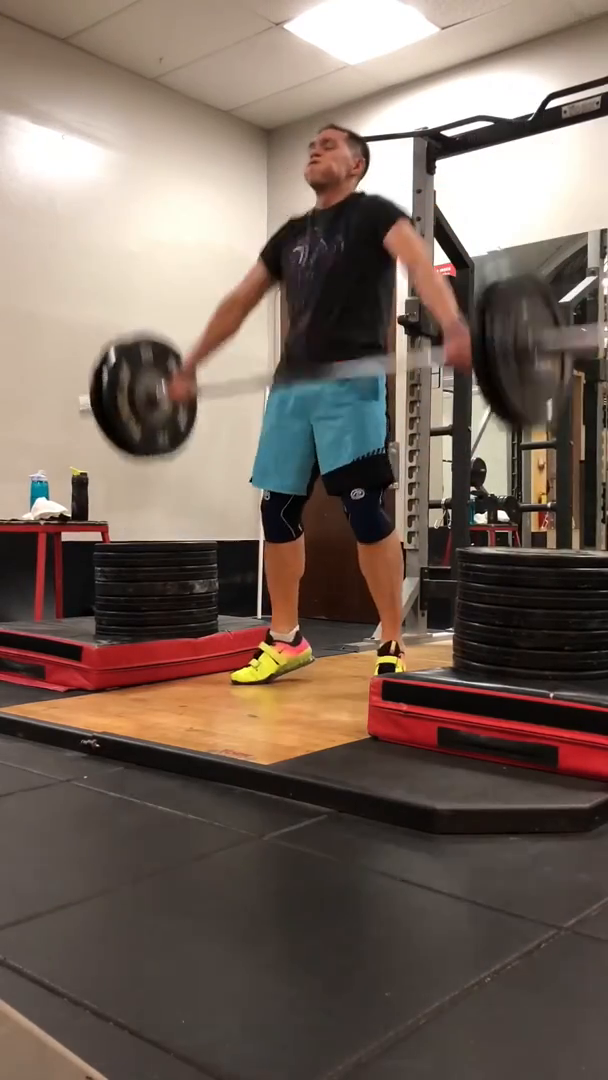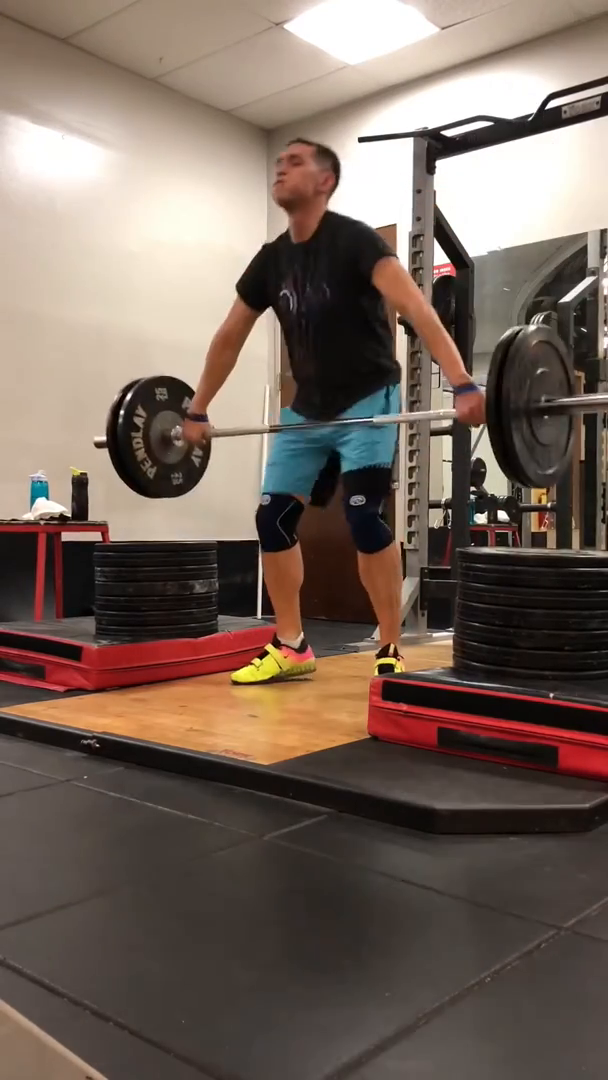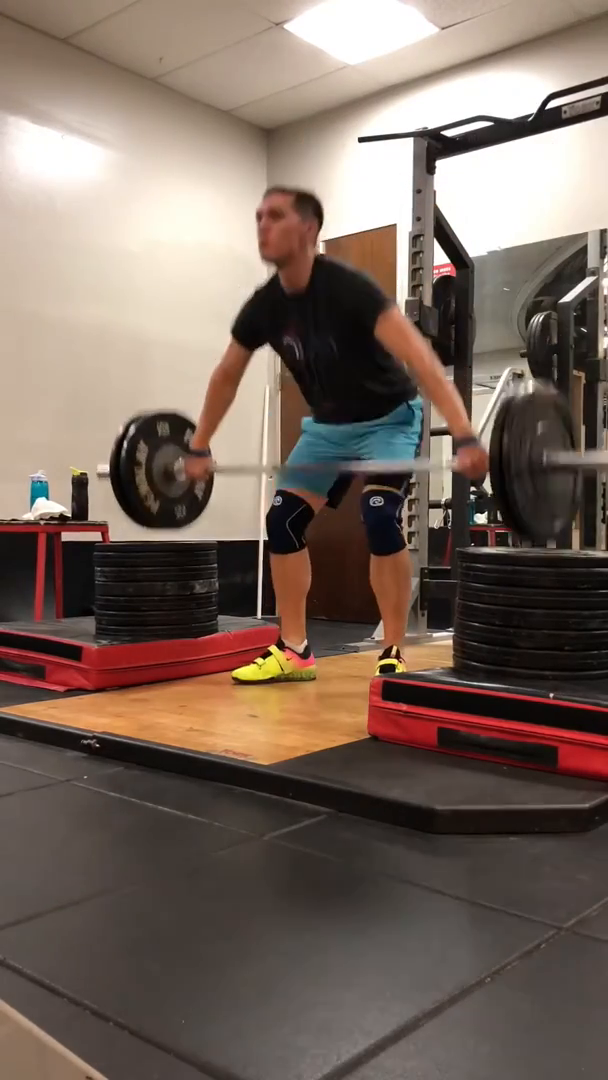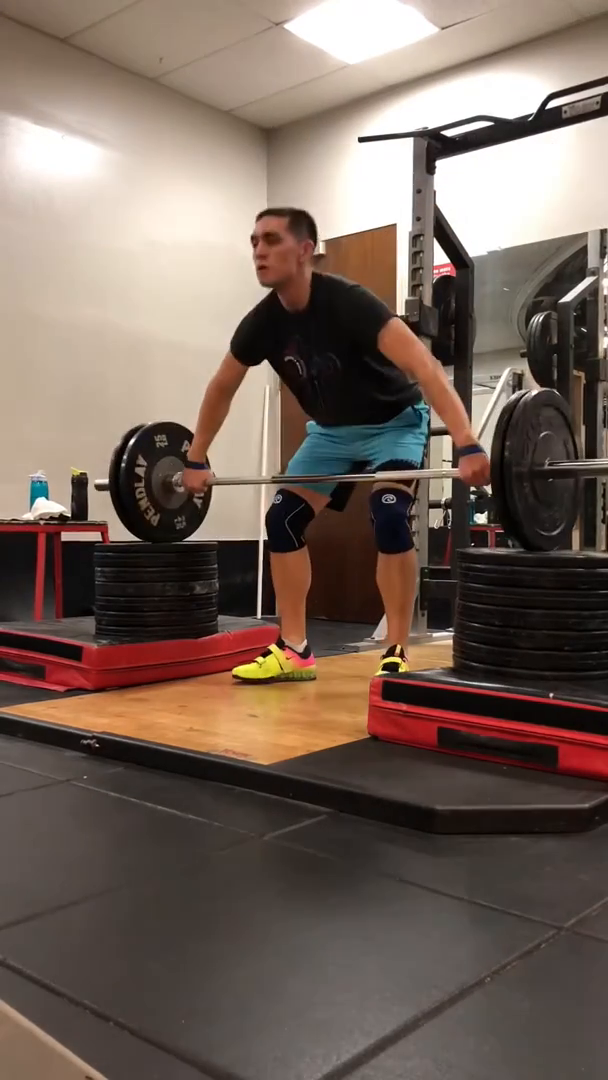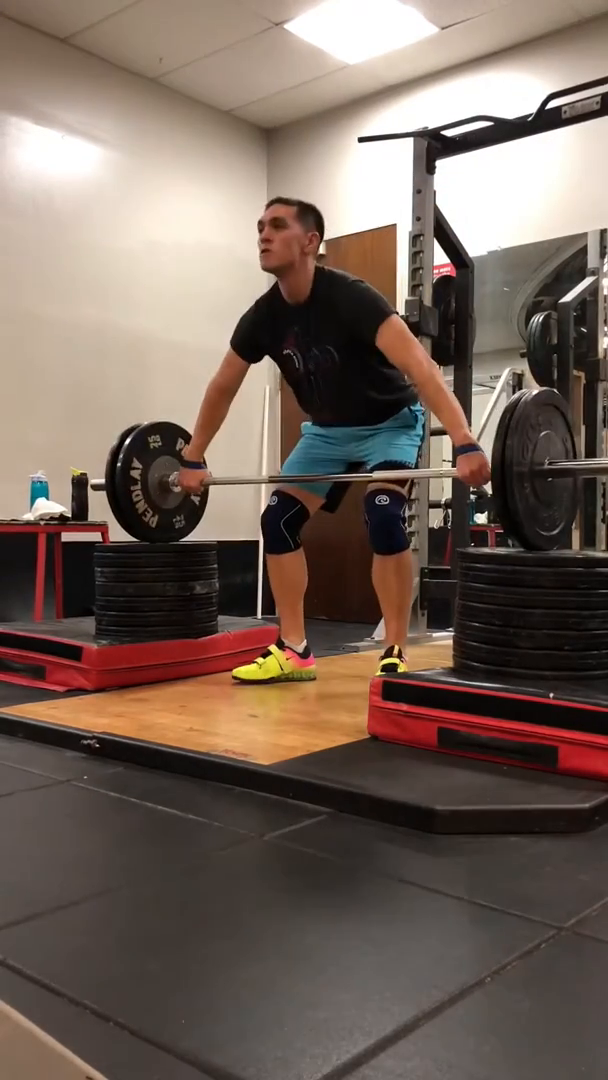
dt=0.2s
person 1, frame 1
left shoulder: (372, 213)
right shoulder: (294, 232)
left elbow: (420, 262)
right elbow: (241, 301)
left wrist: (453, 329)
right wrist: (190, 365)
left hip: (350, 382)
right hip: (291, 384)
left knee: (362, 505)
right knee: (277, 507)
left ankle: (393, 649)
right ankle: (286, 639)
person 1, frame 2
left shoulder: (353, 239)
right shoulder: (269, 260)
left elbow: (414, 307)
right elbow: (229, 339)
left wrist: (462, 384)
right wrist: (198, 410)
left hip: (366, 402)
right hip: (307, 409)
left knee: (363, 514)
right knee: (273, 515)
left ankle: (391, 654)
right ankle: (290, 647)
person 1, frame 3
left shoulder: (348, 288)
right shoulder: (264, 306)
left elbow: (418, 357)
right elbow: (226, 376)
left wrist: (464, 437)
right wrist: (199, 448)
left hip: (387, 418)
right hip: (328, 423)
left knee: (379, 516)
right knee: (282, 519)
left ankle: (393, 656)
right ankle: (293, 650)
person 1, frame 4
left shoulder: (348, 303)
right shoulder: (261, 323)
left elbow: (425, 368)
right elbow: (221, 390)
left wrist: (467, 445)
right wrist: (196, 460)
left hip: (393, 422)
right hip: (331, 429)
left knee: (389, 515)
right knee: (282, 518)
left ankle: (397, 656)
right ankle: (294, 651)
person 1, frame 5
left shoulder: (350, 297)
right shoulder: (262, 317)
left elbow: (421, 367)
right elbow: (222, 389)
left wrist: (465, 444)
right wrist: (193, 459)
left hip: (388, 422)
right hip: (326, 428)
left knee: (383, 516)
right knee: (278, 518)
left ankle: (395, 656)
right ankle: (293, 651)
